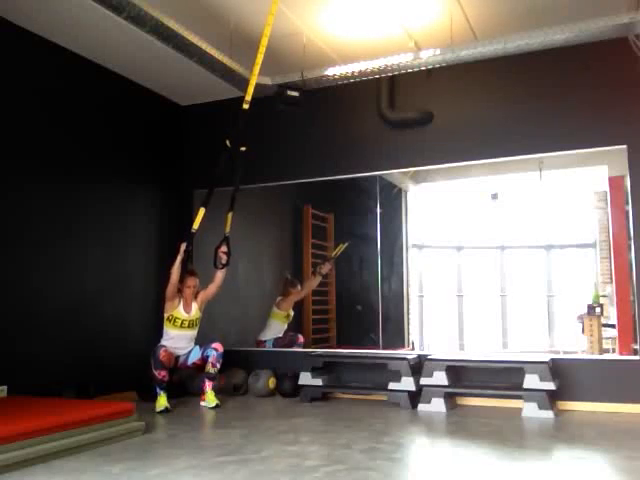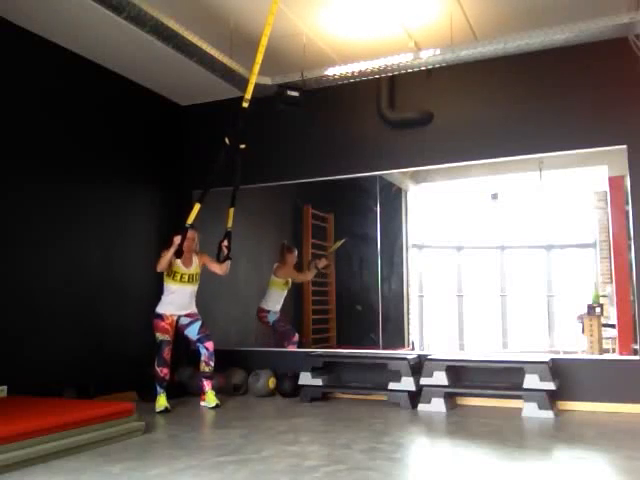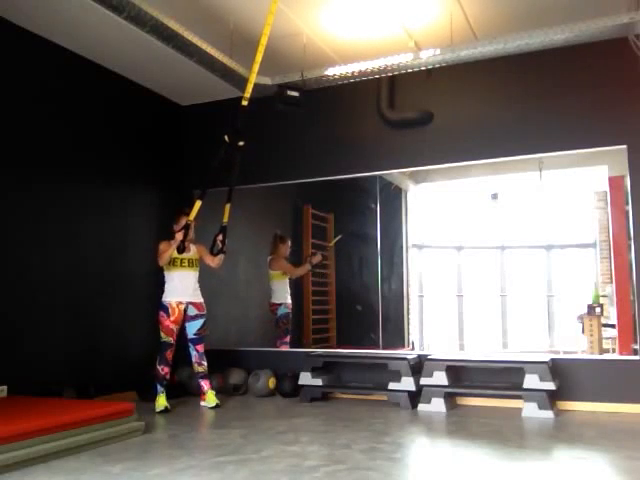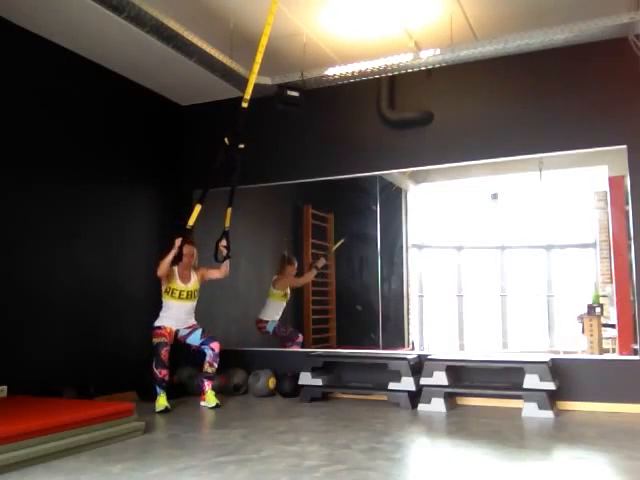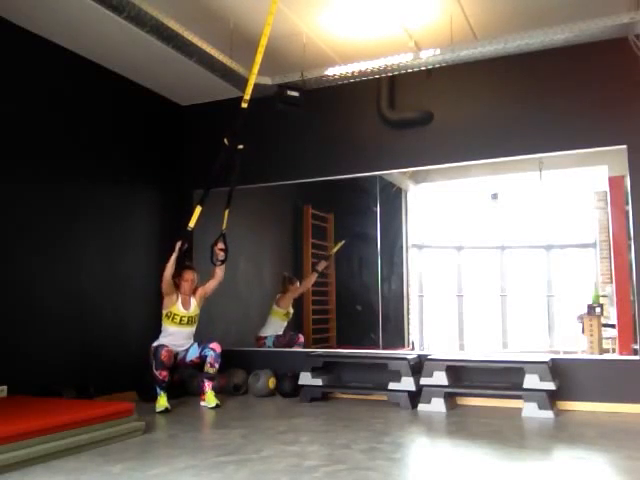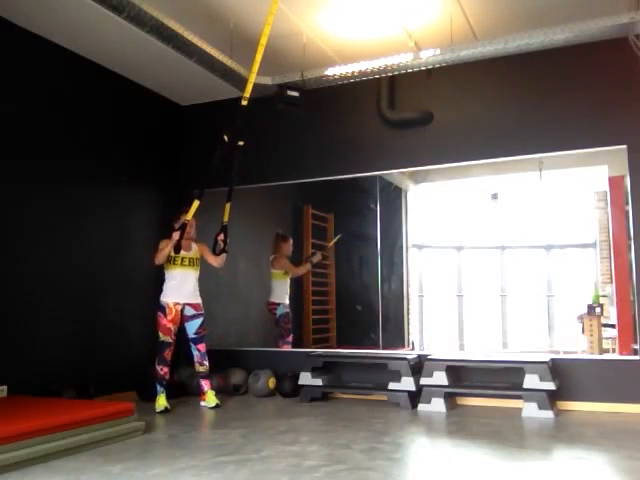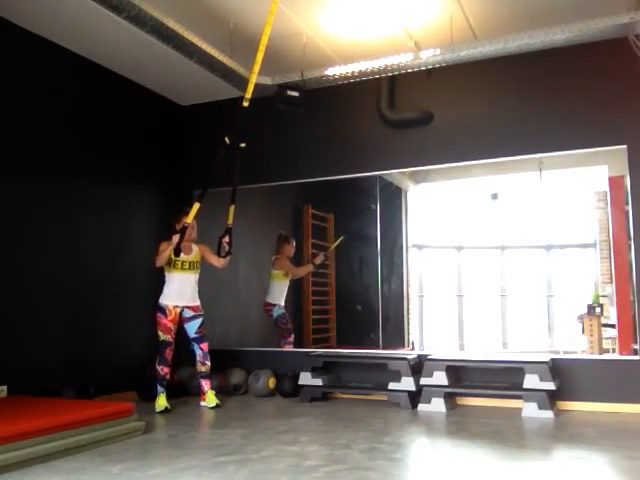
dt=0.7s
person 1, frame 1
left shoulder: (200, 301)
right shoulder: (172, 301)
left elbow: (217, 283)
right elbow: (172, 280)
left wrist: (223, 261)
right wrist: (180, 256)
left hip: (188, 354)
right hip: (168, 352)
left knee: (216, 348)
right knee: (161, 353)
left ankle: (207, 394)
right ankle: (161, 396)
person 1, frame 2
left shoulder: (201, 258)
right shoulder: (169, 255)
left elbow: (223, 270)
right elbow: (159, 268)
left wrist: (226, 253)
right wrist: (174, 248)
left hip: (188, 313)
right hip: (165, 313)
left knee: (207, 345)
right knee: (164, 349)
left ankle: (207, 393)
right ankle: (161, 396)
person 1, frame 3
left shoulder: (198, 248)
right shoulder: (166, 245)
left elbow: (215, 263)
right elbow: (161, 262)
right wrist: (176, 242)
left hip: (195, 302)
right hip: (172, 303)
left knee: (197, 347)
right knee: (167, 347)
left ankle: (206, 393)
right ankle: (161, 396)
person 1, frame 4
left shoulder: (199, 274)
right shoulder: (170, 274)
left elbow: (223, 273)
right elbow: (160, 272)
left wrist: (224, 253)
right wrist: (174, 249)
left hip: (188, 326)
right hip: (165, 326)
left knee: (213, 346)
right knee: (161, 351)
left ankle: (206, 393)
right ankle: (161, 396)
person 1, frame 5
left shoulder: (199, 296)
right shoulder: (171, 297)
left elbow: (217, 279)
right elbow: (166, 277)
left wrist: (220, 256)
right wrist: (176, 253)
left hip: (187, 350)
right hip: (165, 347)
left knee: (214, 349)
right knee: (162, 353)
left ankle: (207, 394)
right ankle: (161, 396)
person 1, frame 6
left shoulder: (200, 247)
right shoulder: (167, 243)
left elbow: (218, 263)
right elbow: (157, 260)
left wrist: (223, 246)
right wrist: (173, 242)
left hip: (193, 303)
right hip: (170, 302)
left knee: (199, 346)
right knee: (166, 346)
left ankle: (206, 393)
right ankle: (161, 395)
person 1, frame 7
left shoulder: (200, 249)
right shoulder: (167, 245)
left elbow: (221, 263)
right elbow: (158, 262)
left wrist: (226, 248)
right wrist: (173, 245)
left hip: (192, 305)
right hip: (169, 305)
left knee: (201, 346)
right knee: (166, 347)
left ankle: (207, 393)
right ankle: (161, 395)
